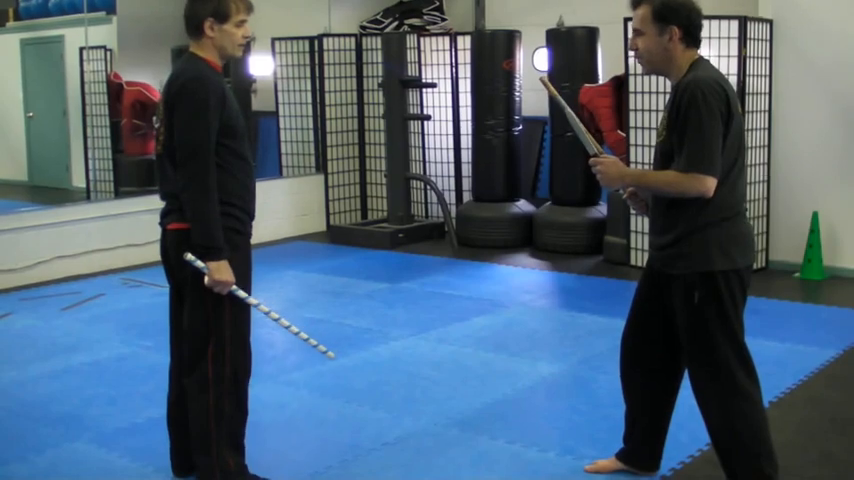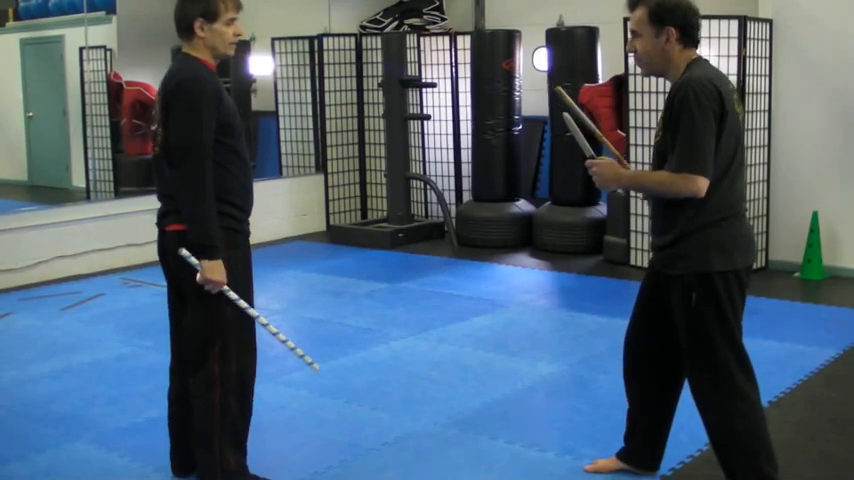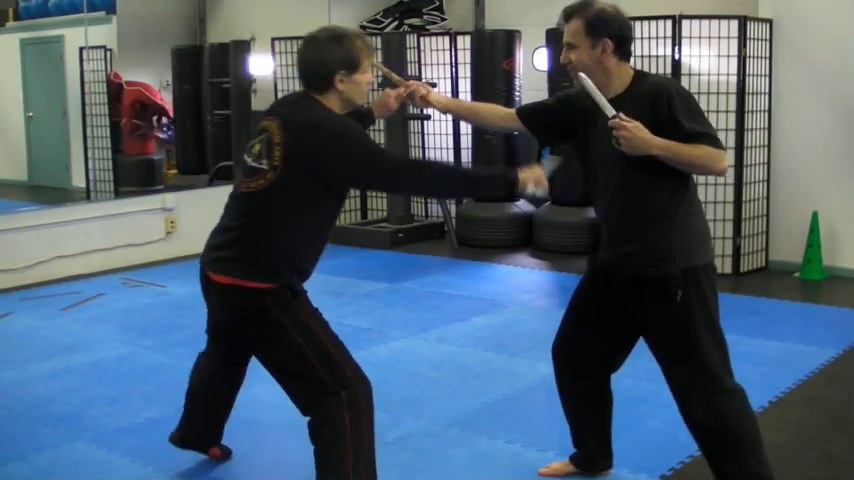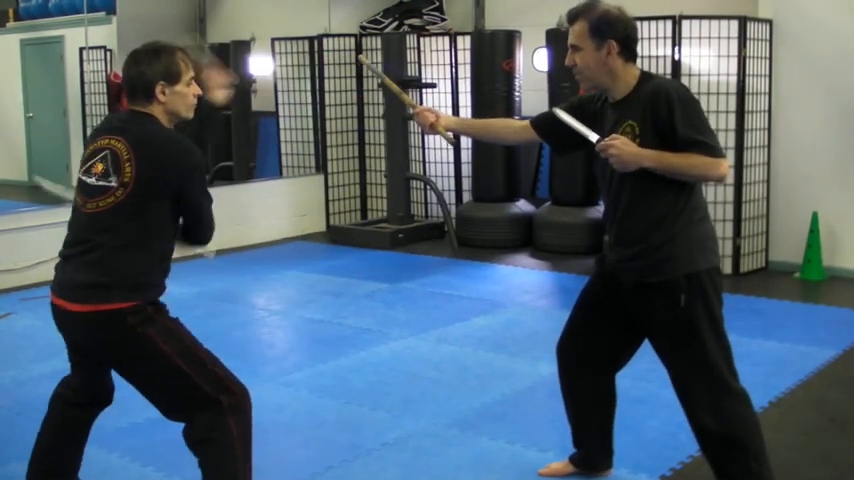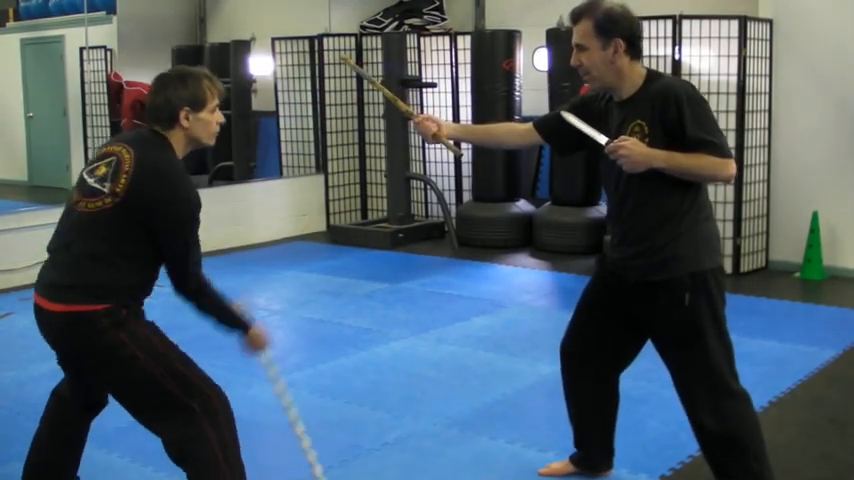
dt=1s
person 1, frame 1
left shoulder: (700, 89)
right shoulder: (691, 85)
left elbow: (702, 181)
left wrist: (628, 177)
right wrist: (651, 195)
left hip: (709, 258)
right hip: (678, 252)
left knee: (721, 374)
right knee: (643, 351)
person 1, frame 2
left shoulder: (692, 89)
right shoulder: (702, 82)
left elbow: (691, 182)
left wrist: (621, 178)
right wrist: (646, 181)
left hip: (706, 257)
right hip: (682, 253)
left knee: (719, 375)
right knee: (646, 353)
person 1, frame 3
left shoulder: (661, 94)
right shoulder: (579, 104)
left elbow: (718, 161)
right elbow: (509, 118)
left wrist: (651, 144)
right wrist: (443, 102)
left hip: (675, 265)
right hip: (616, 262)
left knee: (705, 384)
right knee: (575, 356)
person 1, frame 4
left shoulder: (666, 96)
right shoulder: (593, 107)
left elbow: (717, 166)
right elbow: (522, 129)
left wrist: (642, 156)
right wrist: (451, 123)
left hip: (680, 269)
right hip: (621, 265)
left knee: (710, 388)
right knee: (579, 355)
person 1, frame 5
left shoulder: (673, 96)
right shoulder: (596, 107)
left elbow: (724, 167)
right elbow: (525, 133)
left wrist: (651, 157)
right wrist: (451, 130)
left hip: (683, 270)
right hip: (623, 264)
left knee: (711, 390)
right knee: (582, 356)
person 2, frame 1
left shoulder: (191, 77)
right shoulder: (200, 82)
right elbow: (197, 176)
right wrist: (215, 254)
left hip: (192, 239)
right hip: (207, 243)
left knee: (192, 352)
right knee: (221, 358)
person 2, frame 2
left shoulder: (184, 78)
right shoulder: (196, 83)
right elbow: (194, 174)
right wrist: (212, 252)
left hip: (183, 236)
right hip: (205, 241)
left knee: (193, 350)
right knee: (225, 355)
person 2, frame 3
left shoulder: (290, 112)
right shoulder: (326, 133)
right elbow: (412, 176)
left wrist: (372, 107)
right wrist: (512, 180)
left hip: (220, 268)
right hip: (258, 286)
left knee: (227, 352)
right knee: (341, 393)
left ankle: (197, 433)
person 2, frame 4
left shoulder: (106, 132)
right shoulder: (168, 149)
right elbow: (201, 230)
left wrist: (209, 101)
right wrist: (182, 229)
left hip: (69, 299)
right hip: (121, 312)
left knee: (85, 385)
right knee: (223, 402)
person 2, frame 5
left shoulder: (122, 149)
right shoulder: (168, 184)
right elbow: (188, 280)
right wrist: (243, 327)
left hip: (53, 300)
right hip: (95, 315)
left knee: (85, 386)
right knee: (203, 410)
